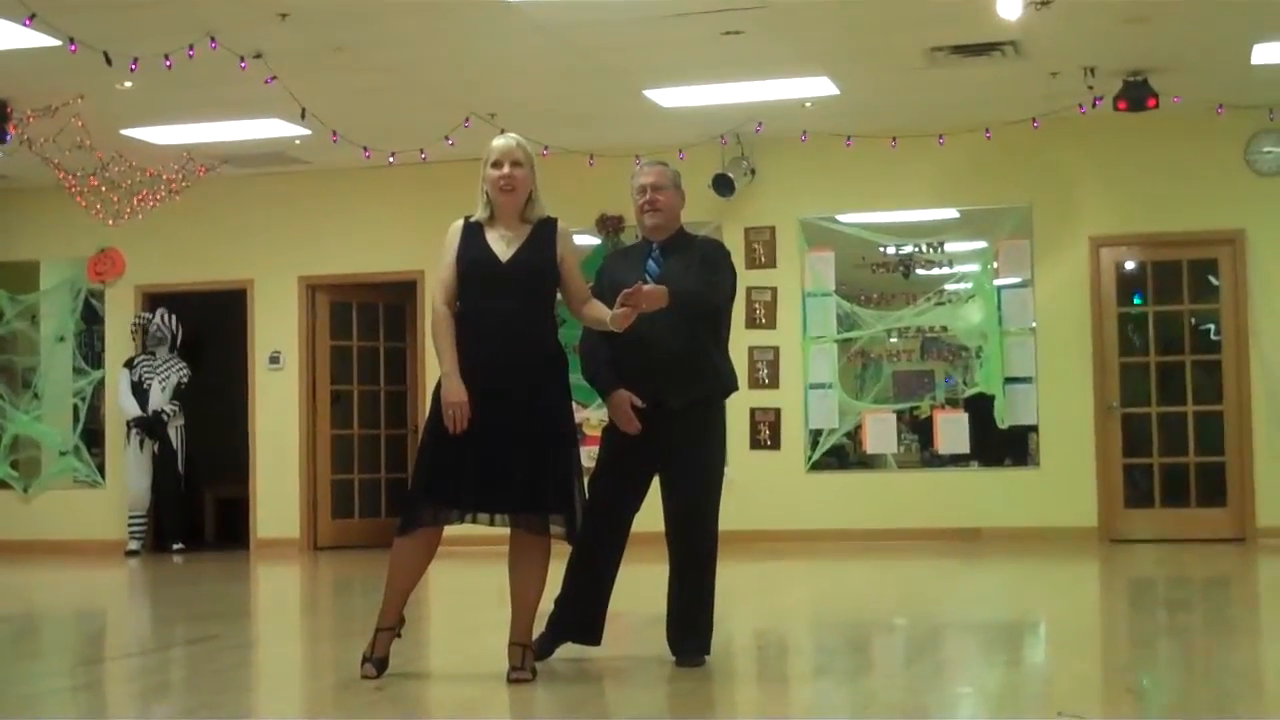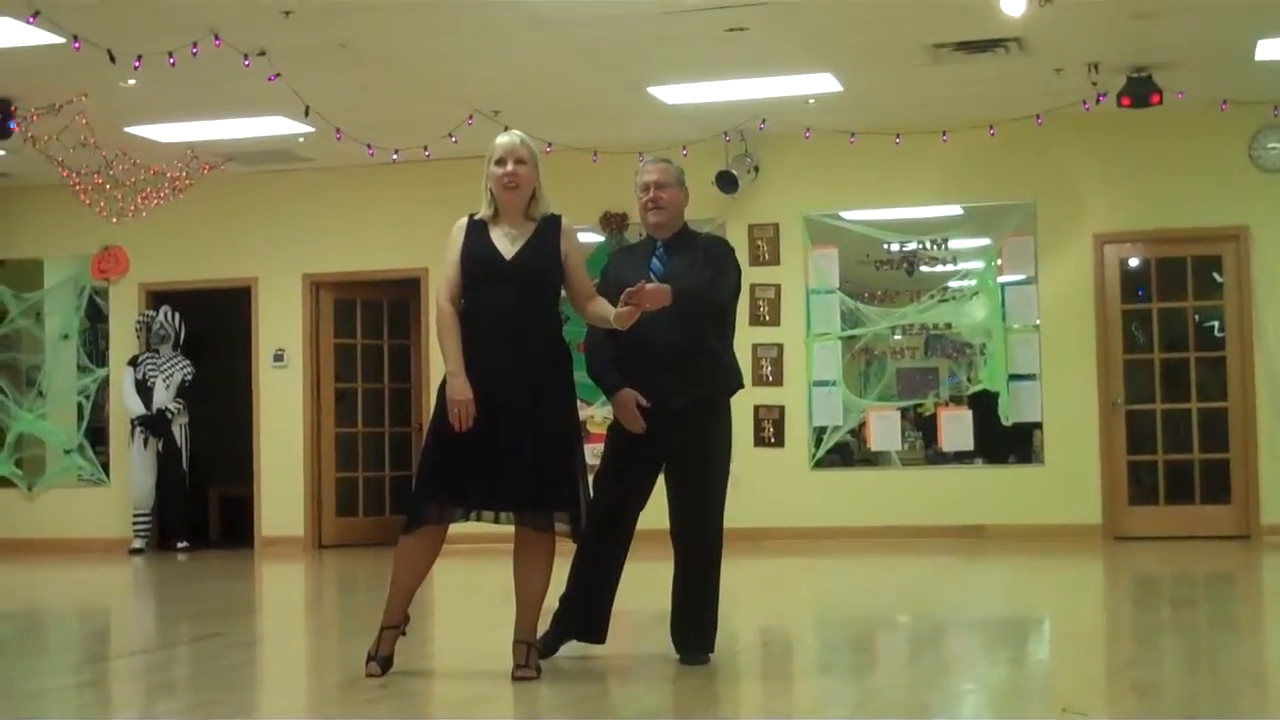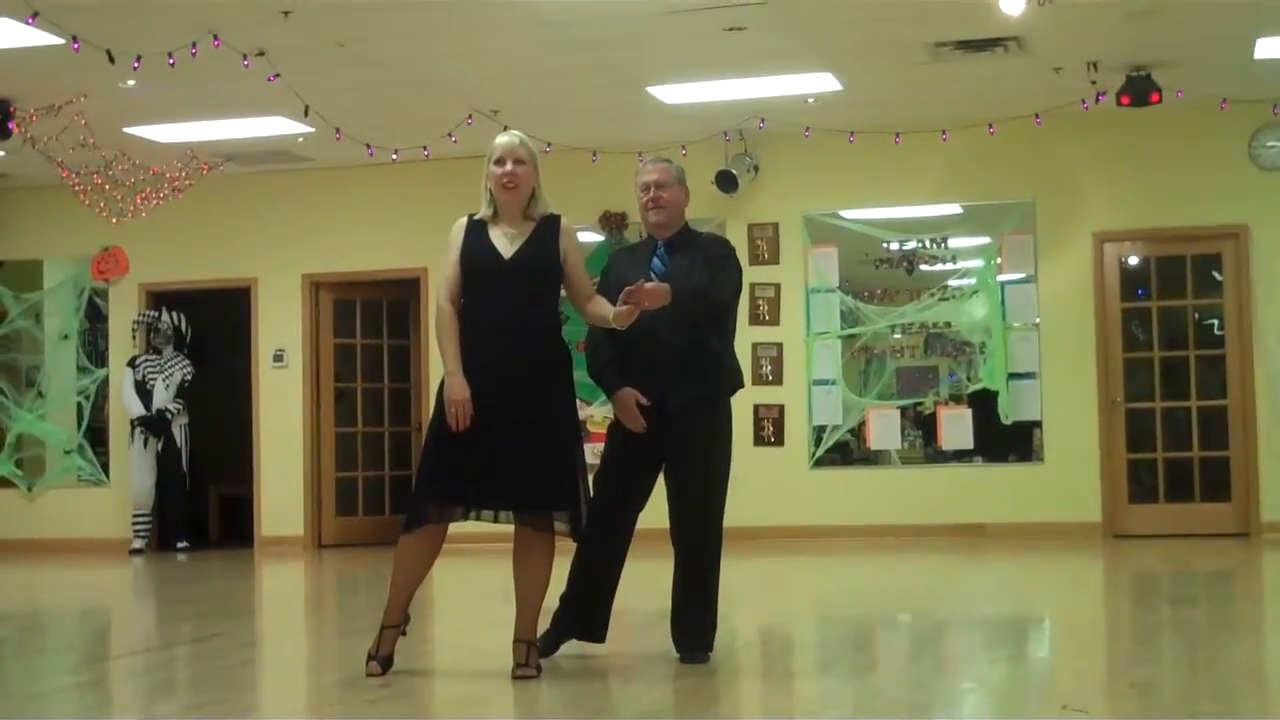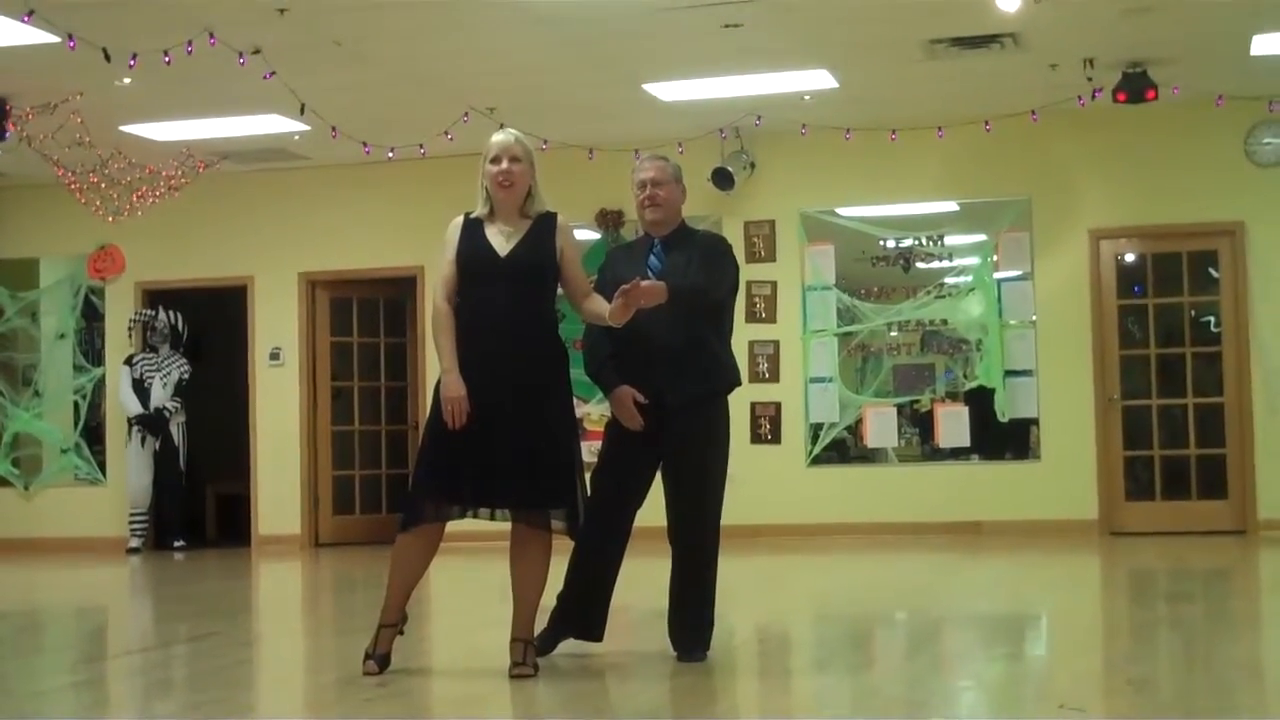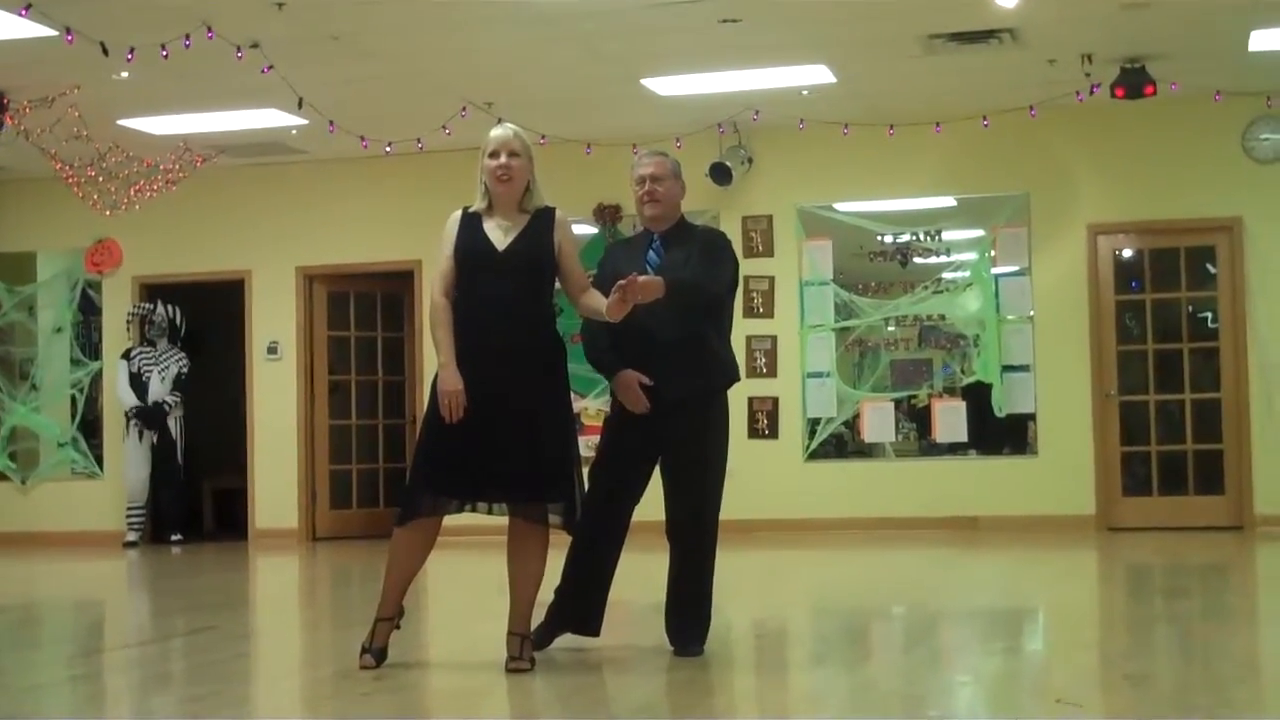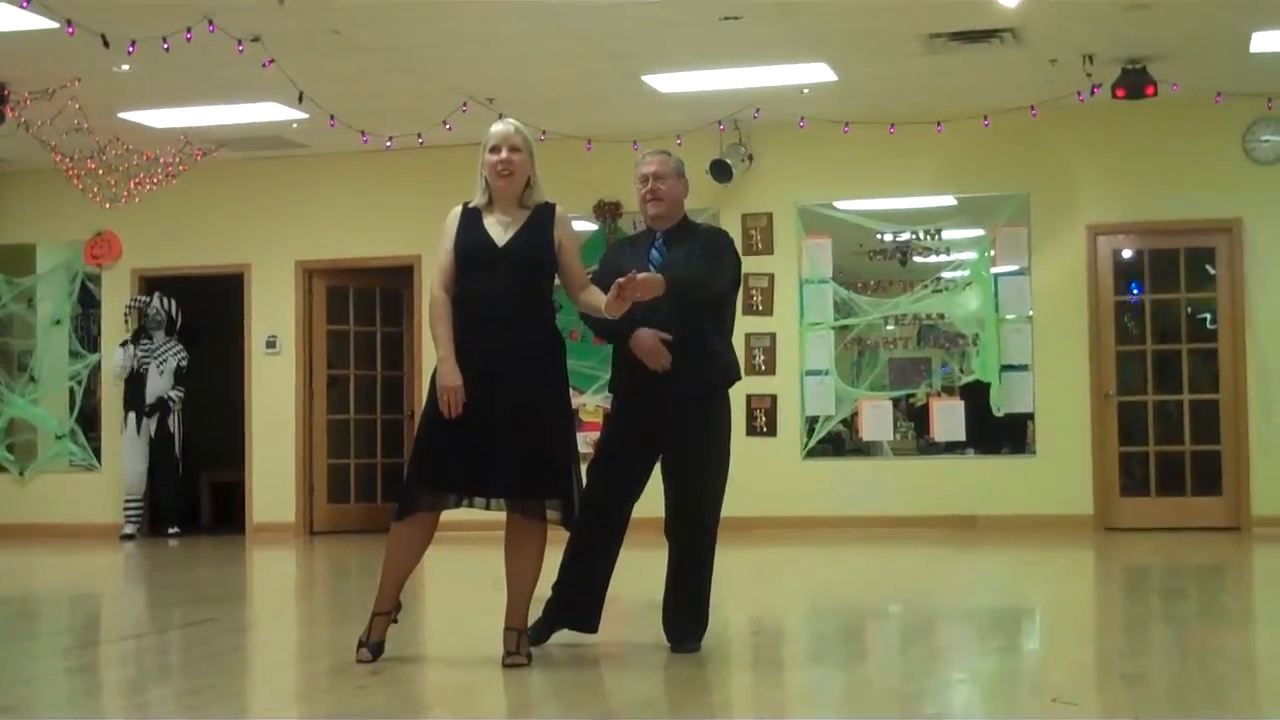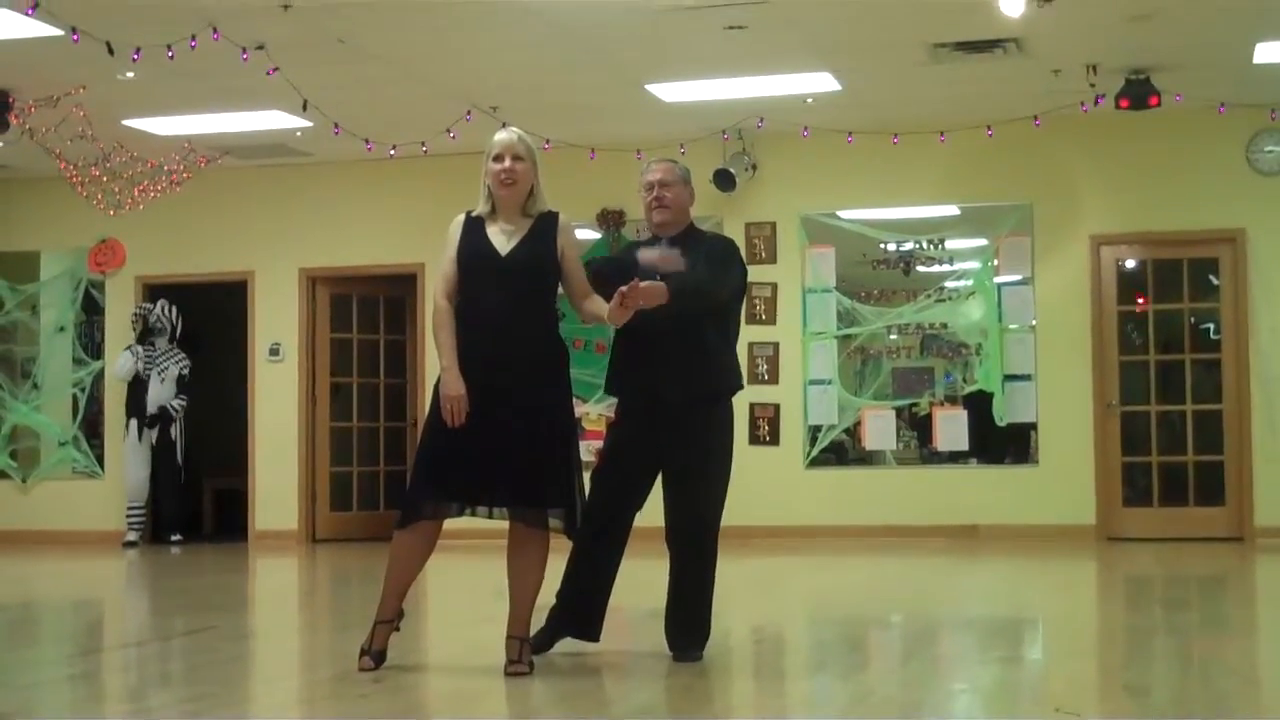
dt=0.4s
person 1, frame 1
left shoulder: (554, 234)
right shoulder: (461, 232)
left elbow: (581, 303)
right elbow: (442, 306)
left wrist: (613, 318)
right wrist: (450, 378)
left hip: (536, 385)
right hip: (470, 383)
left knee: (532, 514)
right knee: (429, 505)
left ankle: (521, 643)
right ankle: (385, 628)
person 1, frame 2
left shoulder: (558, 232)
right shoulder: (466, 229)
left elbow: (584, 300)
right elbow: (446, 304)
left wrist: (616, 317)
right wrist: (455, 377)
left hip: (541, 384)
right hip: (473, 381)
left knee: (537, 513)
right knee: (433, 504)
left ankle: (524, 641)
right ankle: (390, 626)
person 1, frame 3
left shoulder: (558, 232)
right shoulder: (465, 229)
left elbow: (585, 299)
right elbow: (446, 304)
left wrist: (616, 315)
right wrist: (454, 376)
left hip: (540, 382)
right hip: (473, 381)
left knee: (536, 508)
right knee: (434, 501)
left ankle: (525, 640)
right ankle: (391, 624)
person 1, frame 4
left shoulder: (554, 229)
right shoulder: (462, 228)
left elbow: (582, 297)
right elbow: (443, 303)
left wrist: (614, 312)
right wrist: (449, 374)
left hip: (537, 381)
right hip: (470, 379)
left knee: (533, 509)
right knee: (430, 502)
left ankle: (522, 639)
right ankle: (388, 623)
person 1, frame 5
left shoulder: (552, 224)
right shoulder: (460, 222)
left elbow: (579, 291)
right elbow: (441, 297)
left wrist: (610, 307)
right wrist: (447, 368)
left hip: (534, 375)
right hip: (468, 374)
left knee: (530, 503)
right knee: (428, 495)
left ankle: (519, 632)
right ankle: (385, 617)
person 1, frame 6
left shoulder: (553, 220)
right shoulder: (460, 218)
left elbow: (579, 289)
right elbow: (440, 292)
left wrist: (611, 304)
right wrist: (447, 364)
left hip: (534, 371)
right hip: (467, 369)
left knee: (530, 499)
right knee: (426, 491)
left ankle: (516, 628)
right ankle: (382, 611)
person 1, frame 7
left shoulder: (556, 229)
right shoulder: (462, 228)
left elbow: (582, 298)
right elbow: (443, 302)
left wrist: (611, 312)
right wrist: (449, 373)
left hip: (536, 382)
right hip: (469, 379)
left knee: (531, 508)
right knee: (429, 499)
left ankle: (518, 637)
right ankle: (384, 620)
person 2, frame 1
left shoulder: (709, 255)
right shoulder: (615, 265)
left elbow: (713, 303)
right elbow: (592, 335)
left wrist: (666, 297)
right wrist: (610, 389)
left hip: (695, 410)
right hip: (630, 410)
left knee: (693, 529)
right knee: (601, 520)
left ankle: (690, 639)
right ankle: (567, 625)
person 2, frame 2
left shoulder: (714, 252)
right shoulder: (620, 263)
left elbow: (717, 299)
right elbow: (597, 334)
left wrist: (669, 295)
right wrist: (614, 388)
left hip: (700, 407)
right hip: (635, 407)
left knee: (697, 527)
right knee: (606, 518)
left ankle: (694, 638)
right ankle: (571, 622)
person 2, frame 3
left shoulder: (715, 252)
right shoulder: (621, 263)
left elbow: (717, 300)
right elbow: (598, 332)
left wrist: (669, 294)
right wrist: (615, 387)
left hip: (701, 405)
right hip: (636, 406)
left knee: (697, 526)
right knee: (607, 516)
left ankle: (694, 636)
right ankle: (572, 621)
person 2, frame 4
left shoulder: (712, 250)
right shoulder: (617, 261)
left elbow: (713, 297)
right elbow: (596, 330)
left wrist: (666, 292)
right wrist: (612, 385)
left hip: (697, 403)
right hip: (632, 404)
left knee: (695, 524)
right knee: (604, 515)
left ankle: (691, 635)
right ankle: (570, 620)
person 2, frame 5
left shoulder: (711, 245)
right shoulder: (617, 255)
left elbow: (710, 290)
right elbow: (594, 322)
left wrist: (663, 287)
right wrist: (616, 370)
left hip: (697, 399)
right hip: (634, 399)
left knee: (693, 519)
right knee: (602, 509)
left ankle: (688, 630)
right ankle: (568, 614)
person 2, frame 6
left shoulder: (713, 243)
right shoulder: (621, 252)
left elbow: (709, 286)
left wrist: (662, 284)
right wrist: (631, 334)
left hip: (698, 396)
right hip: (635, 396)
left knee: (693, 517)
right knee: (601, 504)
left ankle: (686, 626)
right ankle: (566, 609)
person 2, frame 7
left shoulder: (719, 251)
right shoulder: (634, 257)
left elbow: (713, 292)
right elbow: (585, 281)
left wrist: (666, 292)
right wrist: (638, 260)
left hip: (700, 405)
right hip: (638, 404)
left knee: (694, 524)
right knee: (604, 512)
left ankle: (688, 635)
right ankle: (569, 618)
person 3, frame 1
left shoulder: (180, 368)
right shoulder: (133, 364)
left elbow: (179, 400)
right elbow: (123, 395)
left wrist: (160, 419)
right wrist: (139, 419)
left hip: (169, 431)
right hip: (139, 430)
left knee: (170, 484)
right knee: (138, 484)
left ankle: (174, 537)
right ankle: (135, 537)
person 3, frame 2
left shoulder: (184, 365)
right shoulder: (137, 362)
left elbow: (183, 397)
right elbow: (128, 394)
left wrist: (164, 417)
right wrist: (143, 417)
left hip: (174, 429)
right hip: (143, 428)
left knee: (175, 482)
right knee: (143, 482)
left ankle: (178, 536)
right ankle: (140, 536)
person 3, frame 3
left shoulder: (184, 365)
right shoulder: (136, 363)
left elbow: (183, 397)
right elbow: (128, 395)
left wrist: (164, 417)
right wrist: (144, 418)
left hip: (173, 429)
right hip: (143, 429)
left knee: (175, 483)
right knee: (142, 483)
left ankle: (178, 536)
right ankle: (139, 536)
person 3, frame 4
left shoulder: (181, 363)
right shoulder: (133, 361)
left elbow: (179, 396)
right elbow: (125, 392)
left wrist: (161, 416)
right wrist: (141, 416)
left hip: (171, 427)
right hip: (140, 428)
left knee: (172, 482)
right knee: (139, 482)
left ankle: (175, 535)
right ankle: (136, 535)
person 3, frame 5
left shoulder: (179, 357)
right shoulder: (131, 355)
left elbow: (179, 391)
right elbow: (122, 386)
left wrist: (161, 408)
right wrist: (137, 409)
left hip: (168, 422)
right hip: (138, 423)
left knee: (170, 476)
right knee: (136, 476)
left ankle: (173, 529)
right ankle: (133, 529)
person 3, frame 6
left shoulder: (177, 350)
right shoulder: (130, 345)
left elbow: (182, 385)
right elbow: (118, 371)
left wrist: (166, 402)
right wrist: (133, 346)
left hip: (167, 416)
right hip: (136, 415)
left knee: (168, 469)
right knee: (134, 469)
left ankle: (170, 522)
right ankle: (131, 522)
person 3, frame 7
left shoulder: (180, 358)
right shoulder: (135, 351)
left elbow: (184, 394)
right elbow: (121, 373)
left wrist: (167, 412)
right wrist: (139, 344)
left hip: (168, 423)
right hip: (138, 422)
left knee: (170, 476)
right knee: (137, 476)
left ankle: (172, 529)
right ankle: (134, 529)
